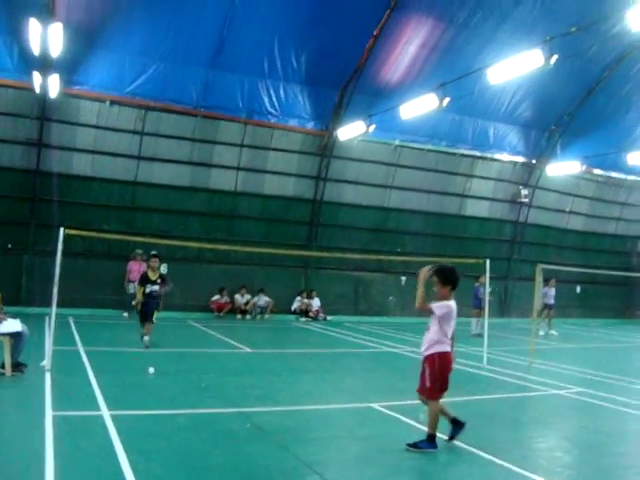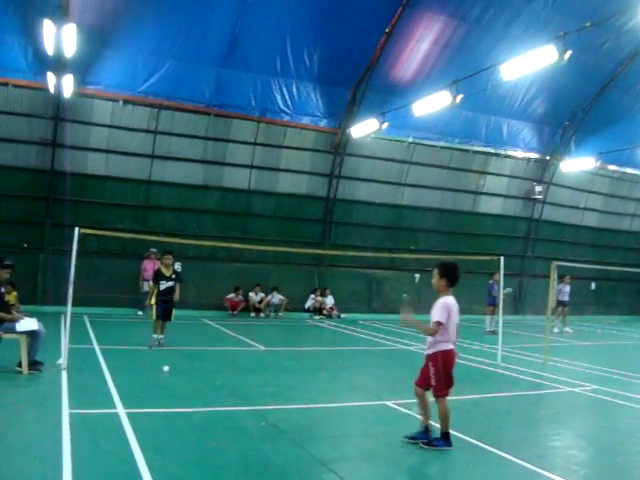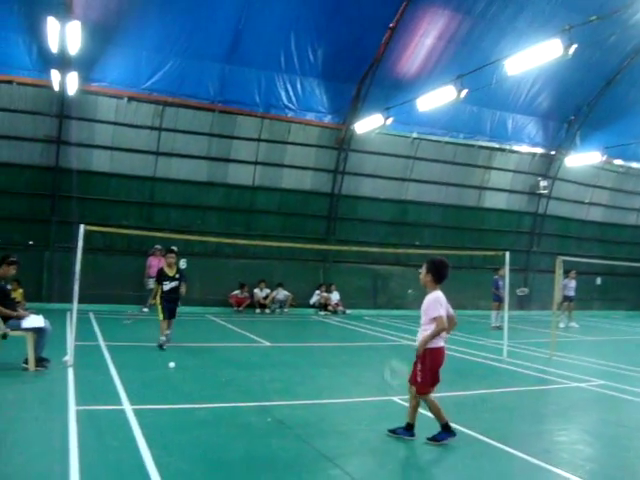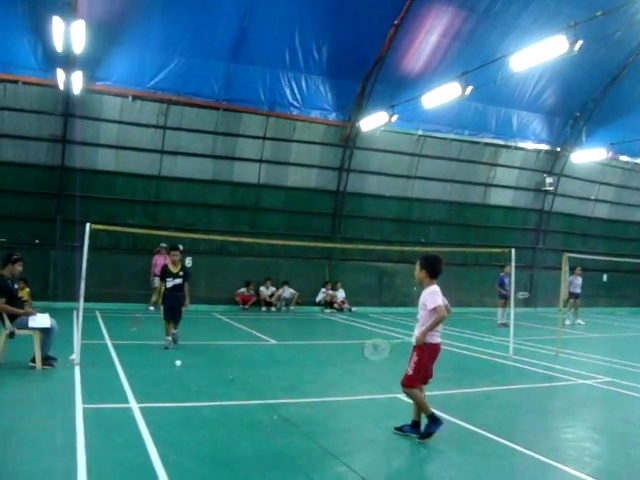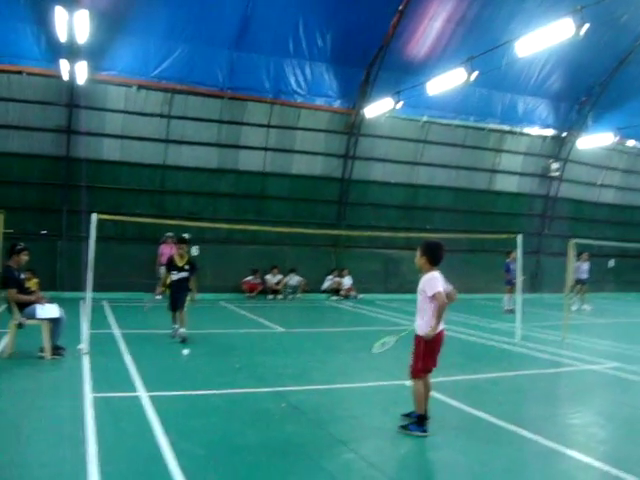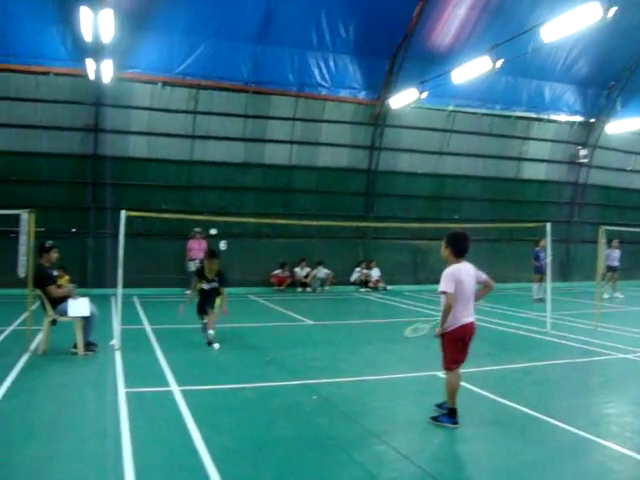
dt=0.2s
person 1, frame 1
left shoulder: (445, 306)
right shoulder: (447, 305)
left elbow: (420, 306)
left wrist: (421, 280)
right wrist: (448, 351)
left hip: (437, 356)
right hip: (434, 355)
left knee: (432, 398)
right knee: (425, 396)
left ankle: (430, 440)
right ankle: (454, 422)
person 1, frame 2
left shoulder: (443, 303)
right shoulder: (450, 301)
left elbow: (432, 331)
right elbow: (454, 330)
left wrist: (412, 321)
right wrist: (450, 345)
left hip: (441, 353)
right hip: (437, 353)
left knee: (440, 396)
right knee: (420, 390)
left ankle: (444, 438)
right ankle: (425, 430)
person 1, frame 3
left shoulder: (433, 298)
right shoulder: (438, 297)
left elbow: (442, 326)
right elbow: (453, 321)
left wrist: (425, 341)
right wrist: (442, 337)
left hip: (430, 351)
right hip: (430, 350)
left knee: (424, 393)
right knee: (415, 390)
left ankle: (446, 429)
right ankle: (409, 428)
person 1, frame 4
left shoulder: (430, 292)
right shoulder: (434, 290)
left elbow: (442, 315)
right elbow: (448, 310)
left wrist: (424, 333)
left hip: (426, 345)
right hip: (428, 344)
left knee: (408, 385)
right knee: (418, 386)
left ankle: (432, 418)
right ankle: (416, 424)
person 1, frame 5
left shoulder: (428, 279)
right shoulder: (438, 277)
left elbow: (442, 302)
right elbow: (452, 296)
left wrist: (434, 327)
left hip: (427, 335)
right hip: (435, 334)
left knee: (417, 377)
right knee: (424, 375)
left ankle: (420, 423)
right ankle: (421, 412)
person 1, frame 6
left shoulder: (449, 273)
right shoulder: (470, 268)
left elbow: (449, 303)
right elbow: (490, 285)
left wrist: (440, 326)
left hip: (453, 327)
right hip: (469, 324)
left knee: (451, 370)
right knee: (455, 367)
left ankle: (451, 415)
right ankle: (450, 403)
